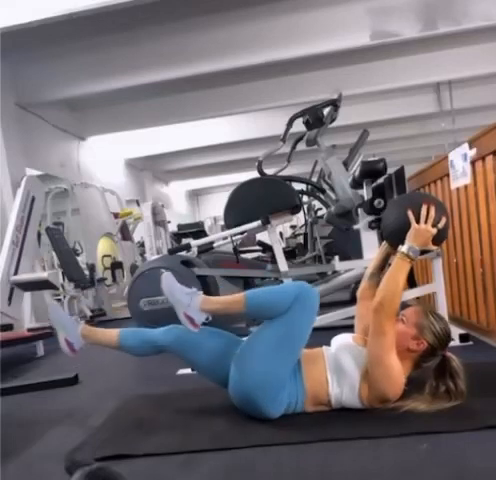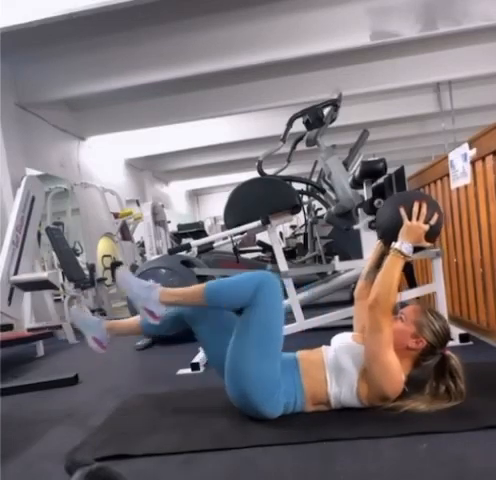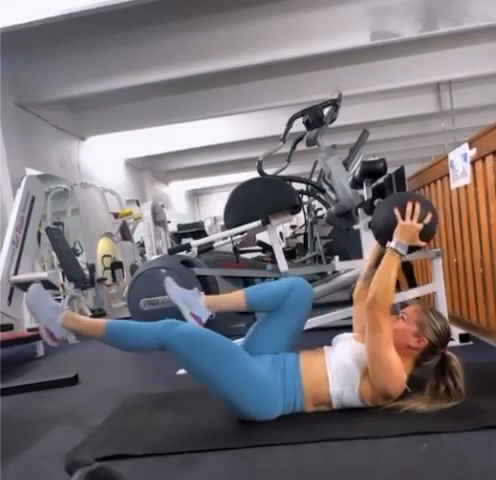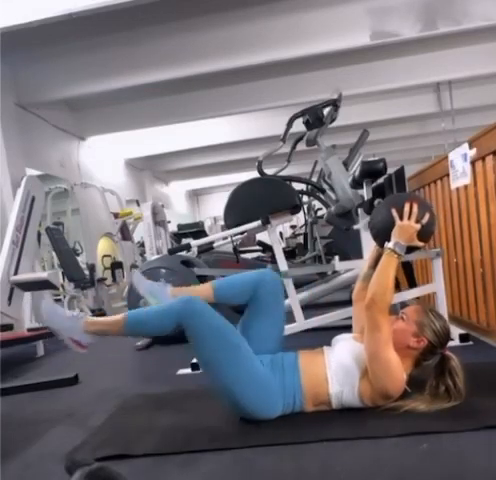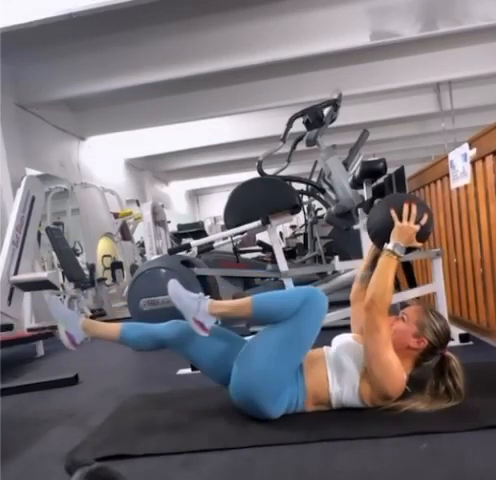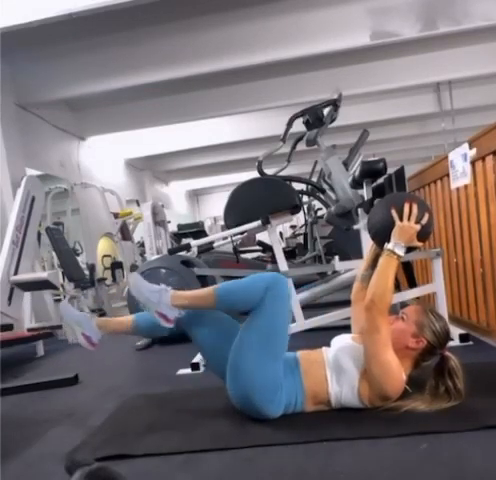
dt=0.5s
person 1, frame 1
left shoulder: (389, 381)
right shoulder: (370, 351)
left elbow: (379, 311)
right elbow: (366, 297)
left wrist: (410, 251)
right wrist: (386, 248)
left hip: (262, 391)
right hip: (257, 376)
left knee: (304, 294)
right knee: (172, 336)
left ankle: (200, 304)
right ankle: (83, 334)
person 1, frame 2
left shoulder: (389, 378)
right shoulder: (367, 346)
left elbow: (377, 309)
right elbow: (365, 298)
left wrist: (404, 246)
right wrist: (382, 244)
left hip: (262, 392)
right hip: (266, 375)
left knee: (265, 283)
right knee: (195, 309)
left ankle: (159, 302)
right ankle: (110, 330)
person 1, frame 3
left shoulder: (389, 379)
right shoulder: (371, 350)
left elbow: (375, 308)
right elbow: (362, 297)
left wrist: (399, 247)
right wrist: (380, 246)
left hip: (259, 393)
right hip: (265, 367)
left knee: (174, 333)
right knee: (298, 289)
left ankle: (66, 322)
right ankle: (201, 306)
person 1, frame 4
left shoulder: (390, 379)
right shoulder: (374, 350)
left elbow: (374, 307)
right elbow: (364, 301)
left wrist: (398, 246)
right wrist: (376, 247)
left hip: (258, 393)
right hip: (265, 367)
left knee: (189, 308)
right knee: (266, 280)
left ankle: (88, 329)
right ankle: (168, 294)
person 1, frame 5
left shoulder: (390, 379)
right shoulder: (370, 350)
left elbow: (372, 309)
right elbow: (359, 298)
left wrist: (396, 248)
right wrist: (375, 248)
left hip: (261, 390)
right hip: (256, 377)
left knee: (313, 297)
right knee: (176, 331)
left ankle: (210, 309)
right ankle: (86, 328)
person 1, frame 6
left shoulder: (389, 379)
right shoulder: (380, 353)
left elbow: (372, 309)
right elbow: (361, 300)
left wrist: (397, 247)
right wrist: (376, 246)
left hip: (262, 392)
right hip: (262, 376)
left knee: (274, 284)
right knee: (188, 315)
left ankle: (166, 302)
right ankle: (100, 328)
